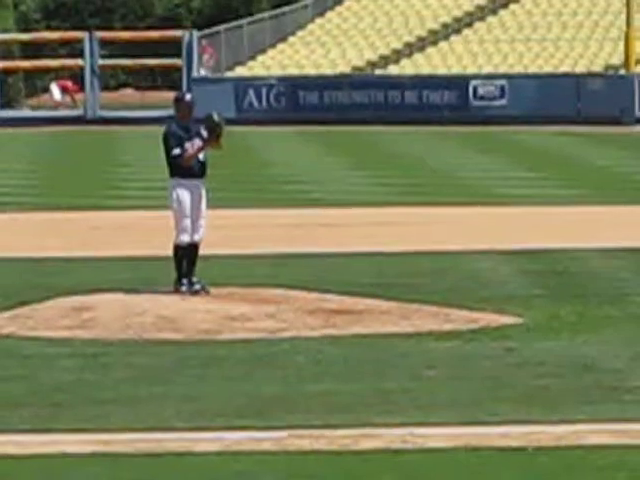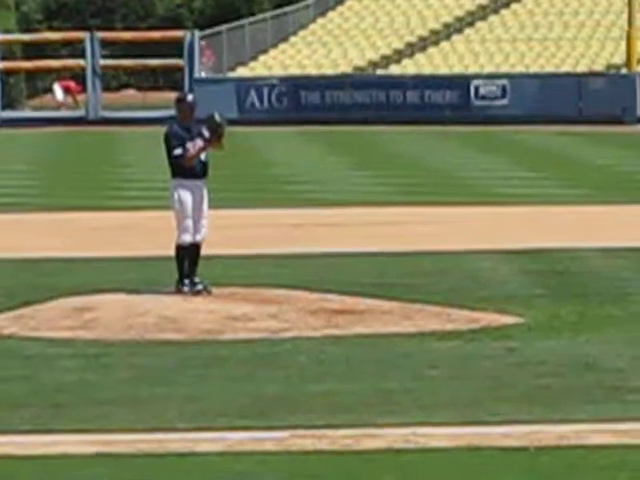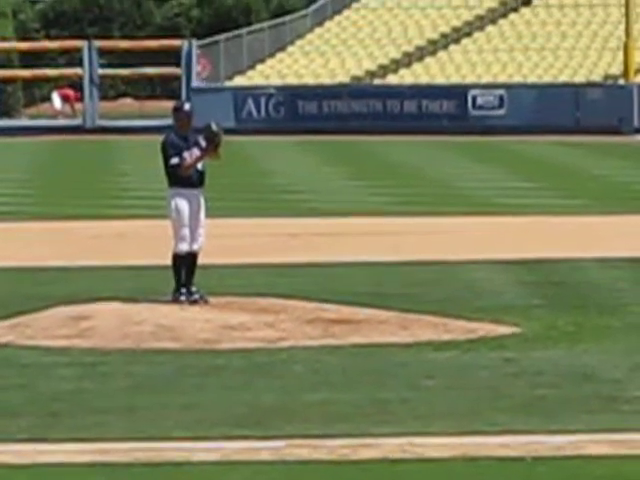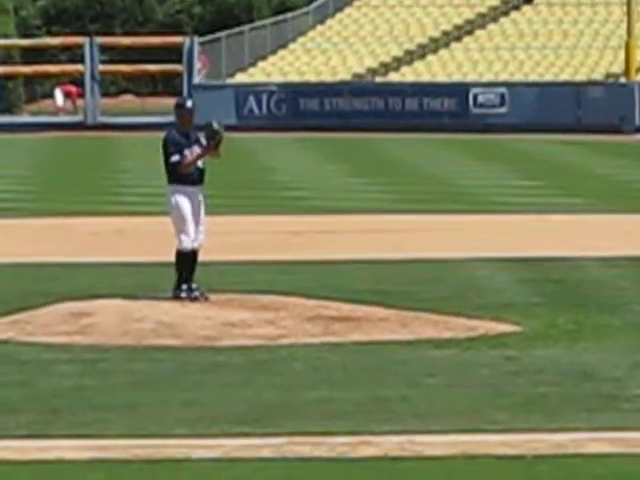
dt=0.3s
person 1, frame 1
left shoulder: (196, 127)
right shoulder: (172, 131)
left elbow: (217, 145)
right elbow: (183, 160)
left wrist: (214, 135)
right wrist: (202, 145)
left hip: (199, 184)
right hip: (182, 185)
left knee: (197, 233)
right knee: (184, 234)
left ankle: (191, 277)
right ankle: (180, 280)
person 1, frame 2
left shoulder: (198, 127)
right shoulder: (173, 131)
left elbow: (218, 145)
right elbow: (185, 160)
left wrist: (216, 136)
right wrist: (204, 146)
left hip: (201, 183)
right hip: (183, 185)
left knee: (199, 233)
right knee: (186, 234)
left ankle: (193, 278)
right ankle: (182, 280)
person 1, frame 3
left shoulder: (195, 136)
right shoulder: (170, 141)
left elbow: (214, 155)
right elbow: (182, 170)
left wrist: (213, 144)
right wrist: (201, 155)
left hip: (197, 193)
right hip: (180, 194)
left knee: (196, 242)
right knee: (182, 243)
left ankle: (189, 286)
right ankle: (178, 289)
person 1, frame 4
left shoulder: (195, 134)
right shoulder: (172, 138)
left elbow: (215, 154)
right elbow: (182, 167)
left wrist: (213, 144)
right wrist: (201, 153)
left hip: (196, 190)
right hip: (179, 191)
left knee: (196, 240)
right knee: (186, 240)
left ankle: (189, 284)
right ankle: (179, 286)
